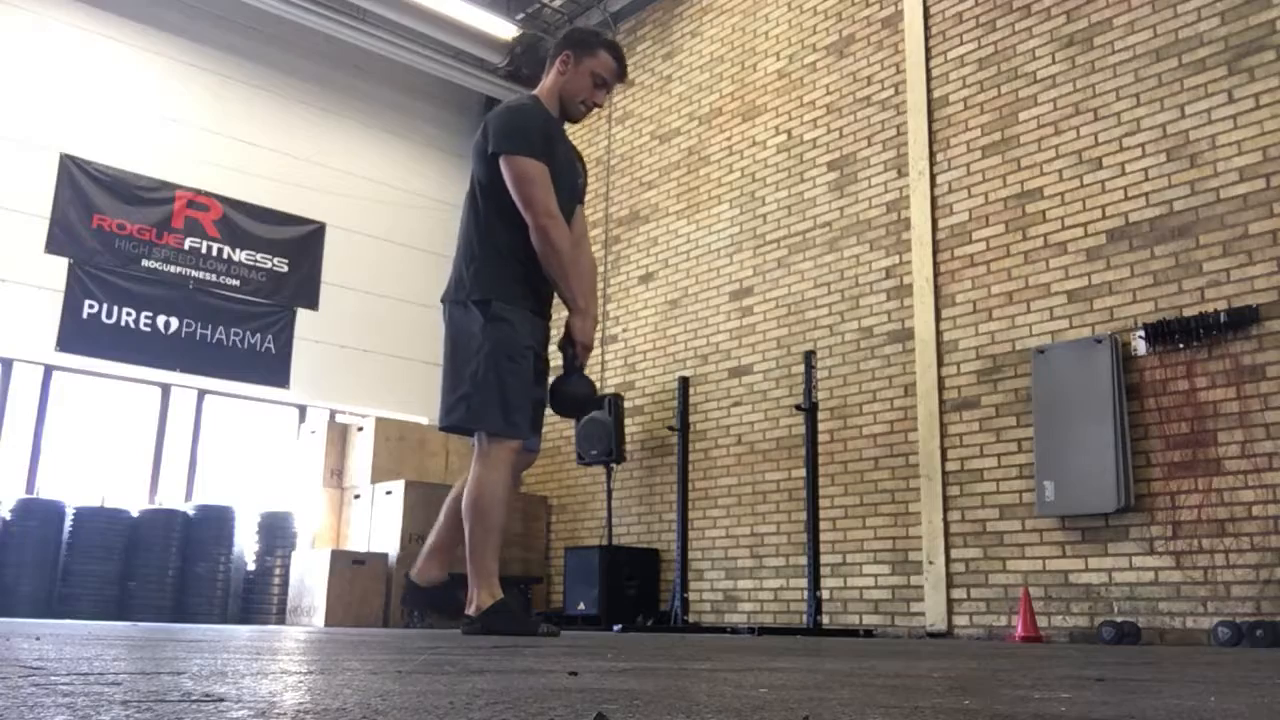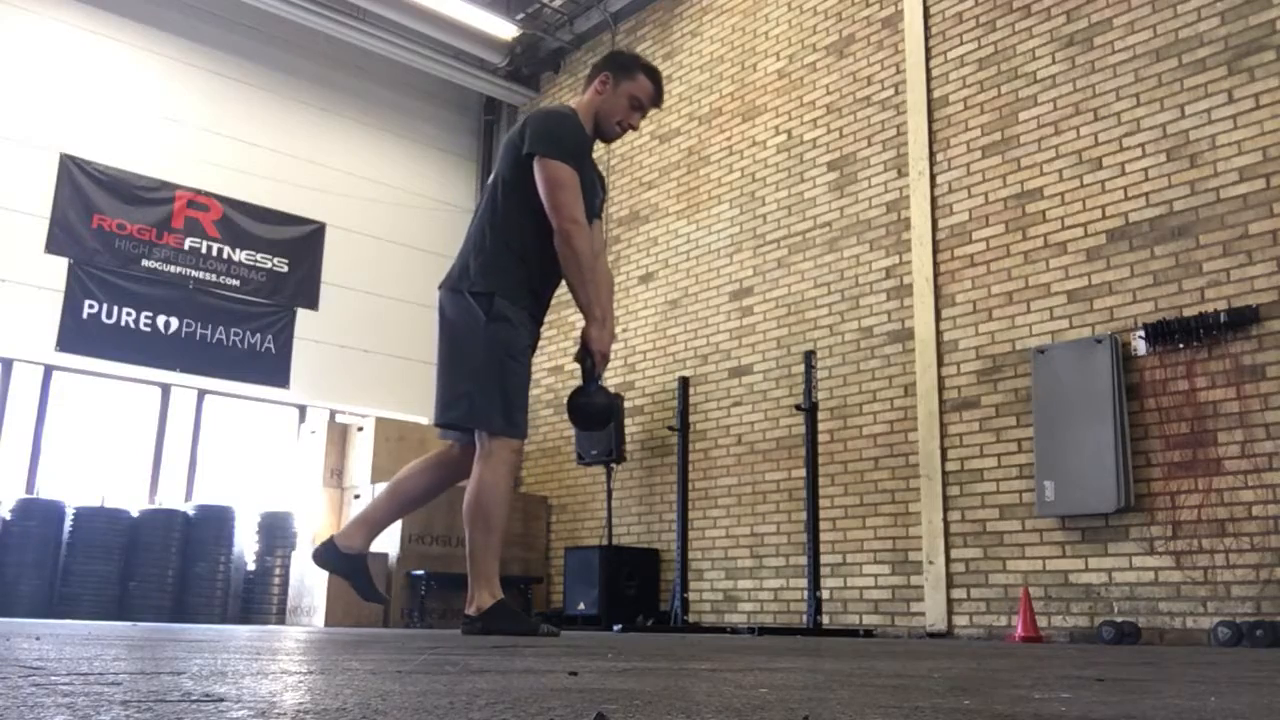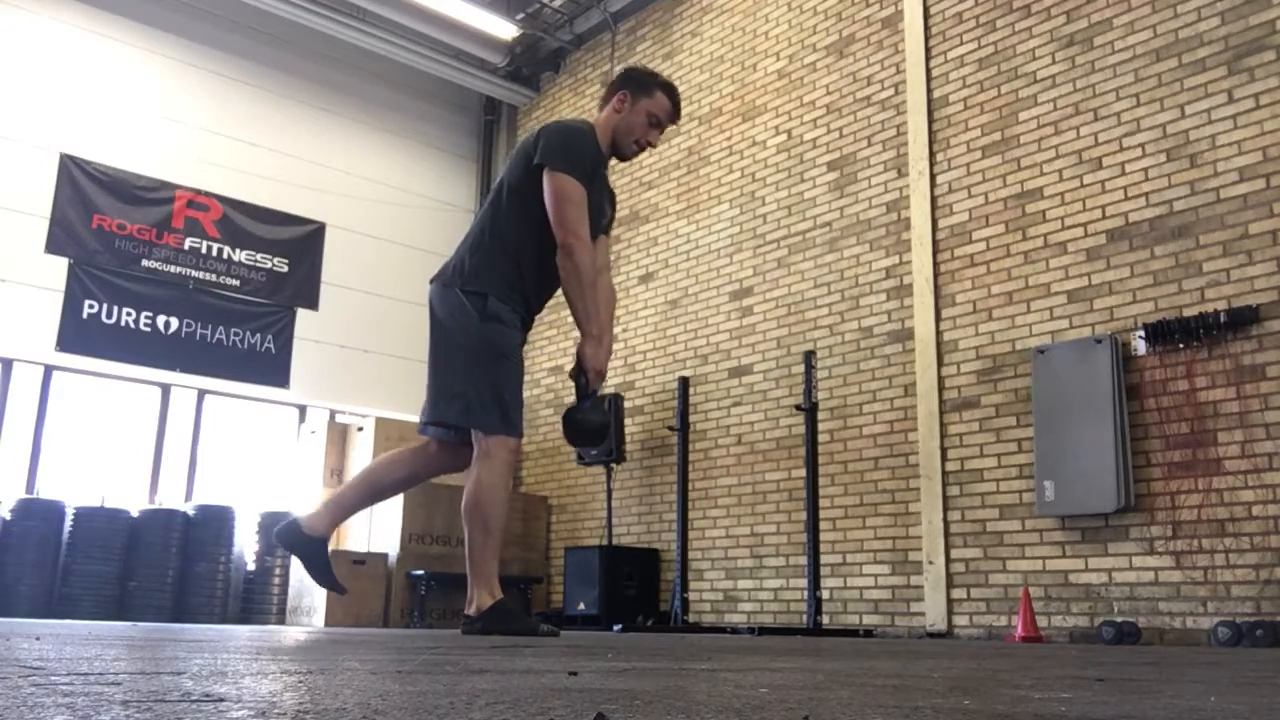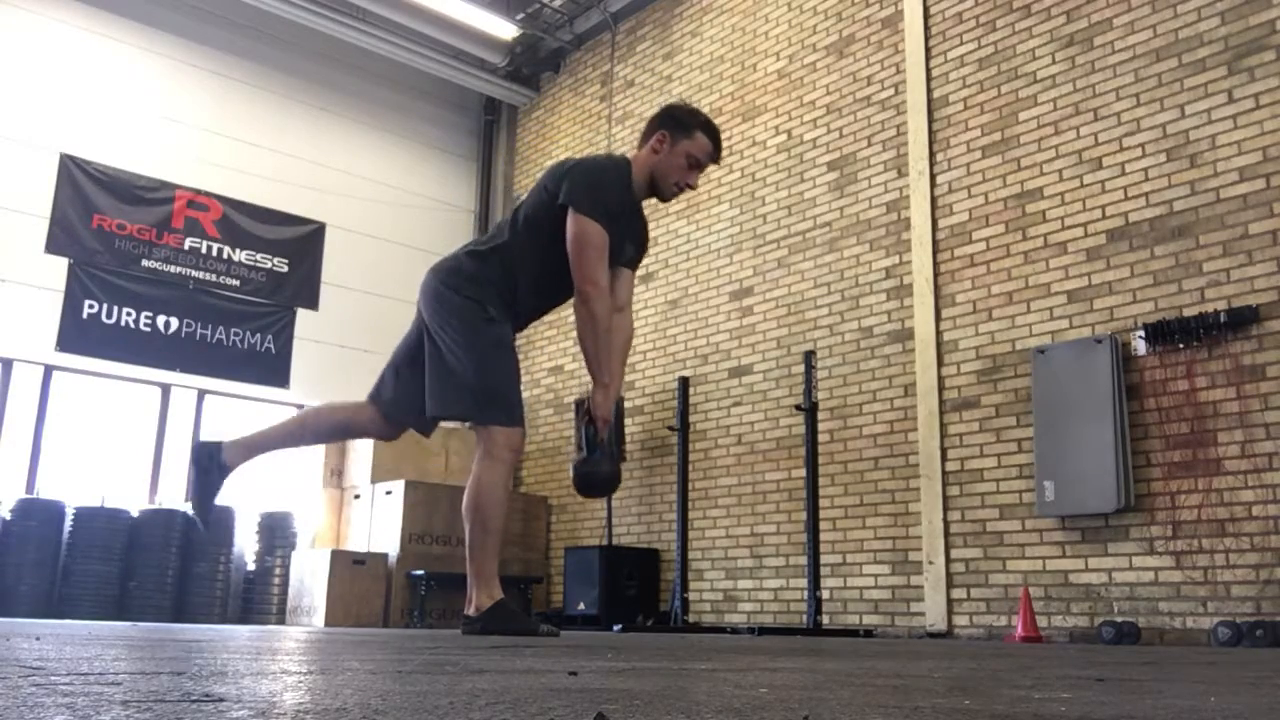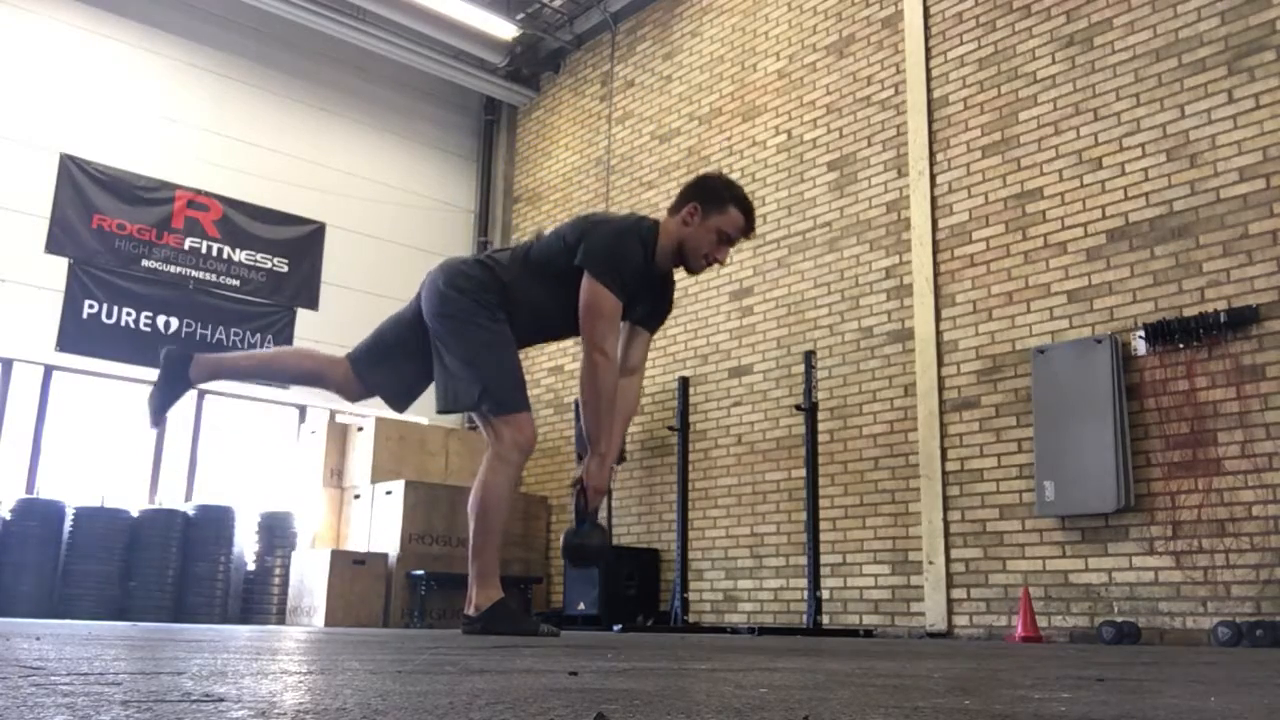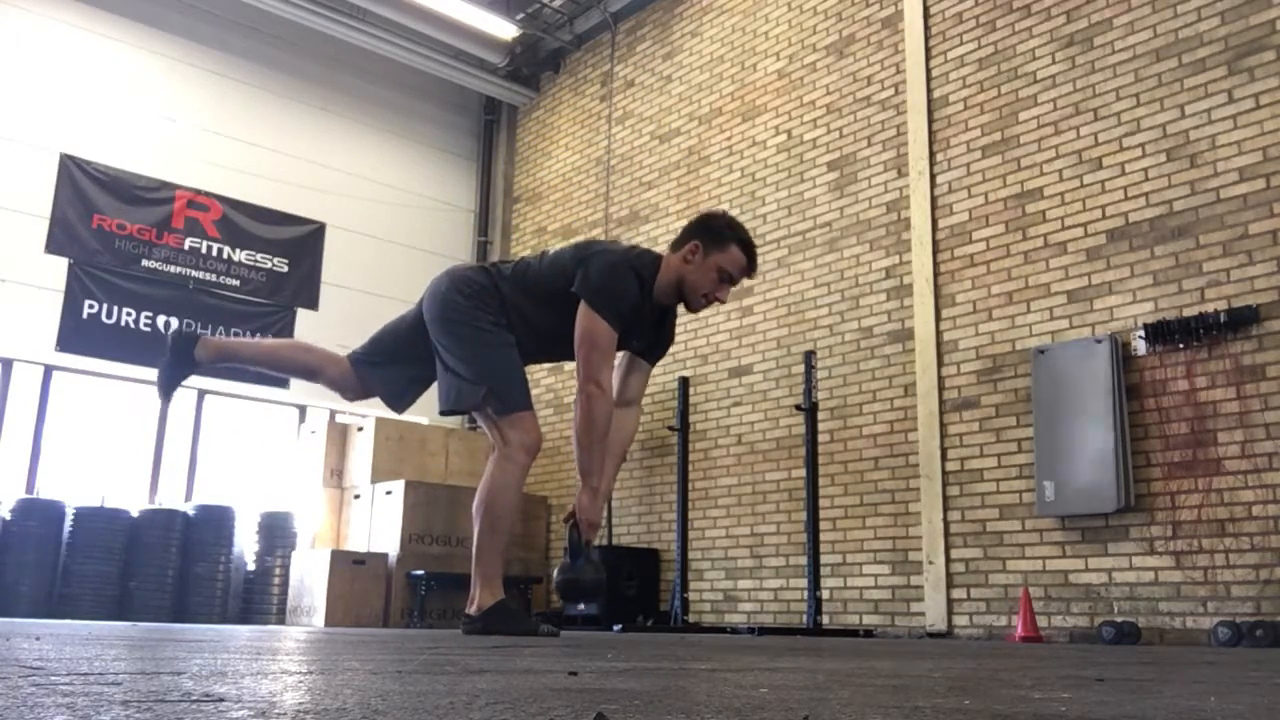
dt=0.7s
person 1, frame 1
left shoulder: (566, 153)
right shoulder: (517, 121)
left elbow: (578, 243)
right elbow: (543, 225)
left wrist: (590, 314)
right wrist: (579, 313)
left hip: (521, 312)
right hip: (494, 304)
left knee: (513, 449)
right knee: (502, 446)
left ankle: (428, 575)
right ankle: (484, 602)
person 1, frame 2
left shoulder: (590, 173)
right shoulder: (553, 127)
left elbow: (595, 258)
right elbow: (568, 231)
left wrist: (605, 328)
right wrist: (594, 323)
left hip: (501, 308)
right hip: (488, 299)
left knee: (471, 449)
right knee: (500, 445)
left ankle: (349, 542)
right ankle: (484, 603)
person 1, frame 3
left shoulder: (602, 189)
right shoulder: (568, 140)
left elbow: (599, 275)
right elbow: (570, 246)
left wrist: (603, 346)
right wrist: (590, 339)
left hip: (489, 308)
right hip: (478, 298)
left knee: (452, 446)
right knee: (497, 444)
left ankle: (314, 525)
right ankle: (484, 603)
person 1, frame 4
left shoulder: (634, 227)
right shoulder: (596, 179)
left elbow: (618, 312)
right elbow: (590, 293)
left wrist: (610, 394)
right wrist: (601, 388)
left hip: (465, 304)
right hip: (467, 294)
left knee: (380, 418)
right knee: (503, 439)
left ankle: (224, 453)
right ankle: (483, 603)
person 1, frame 5
left shoulder: (657, 288)
right shoulder: (618, 242)
left elbow: (629, 374)
right elbow: (598, 357)
left wrist: (608, 456)
right wrist: (596, 457)
left hip: (457, 303)
right hip: (465, 295)
left knee: (348, 378)
right knee: (514, 437)
left ankle: (194, 368)
right ankle: (484, 603)
person 1, frame 6
left shoulder: (658, 321)
right shoulder: (617, 272)
left elbow: (625, 406)
right elbow: (593, 389)
left wrist: (602, 490)
right wrist: (589, 490)
left hip: (457, 308)
right hip: (467, 301)
left knee: (349, 377)
right knee: (519, 441)
left ankle: (202, 350)
right ankle: (486, 603)
